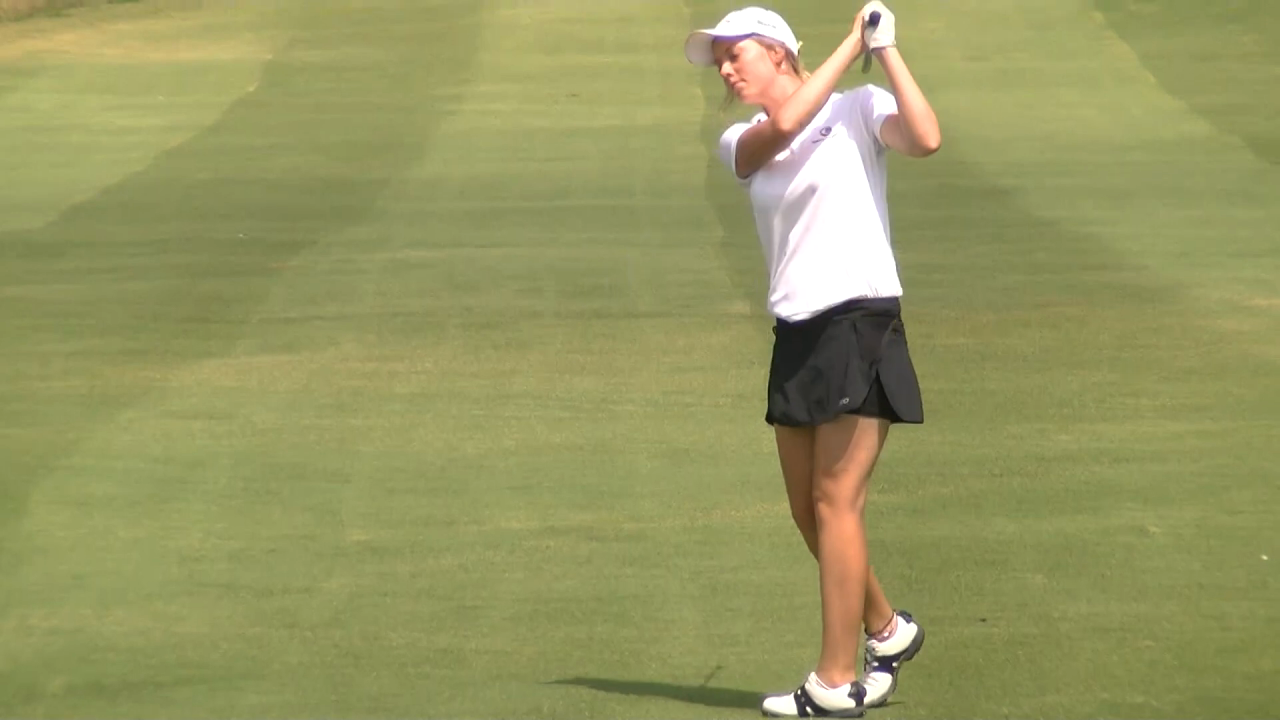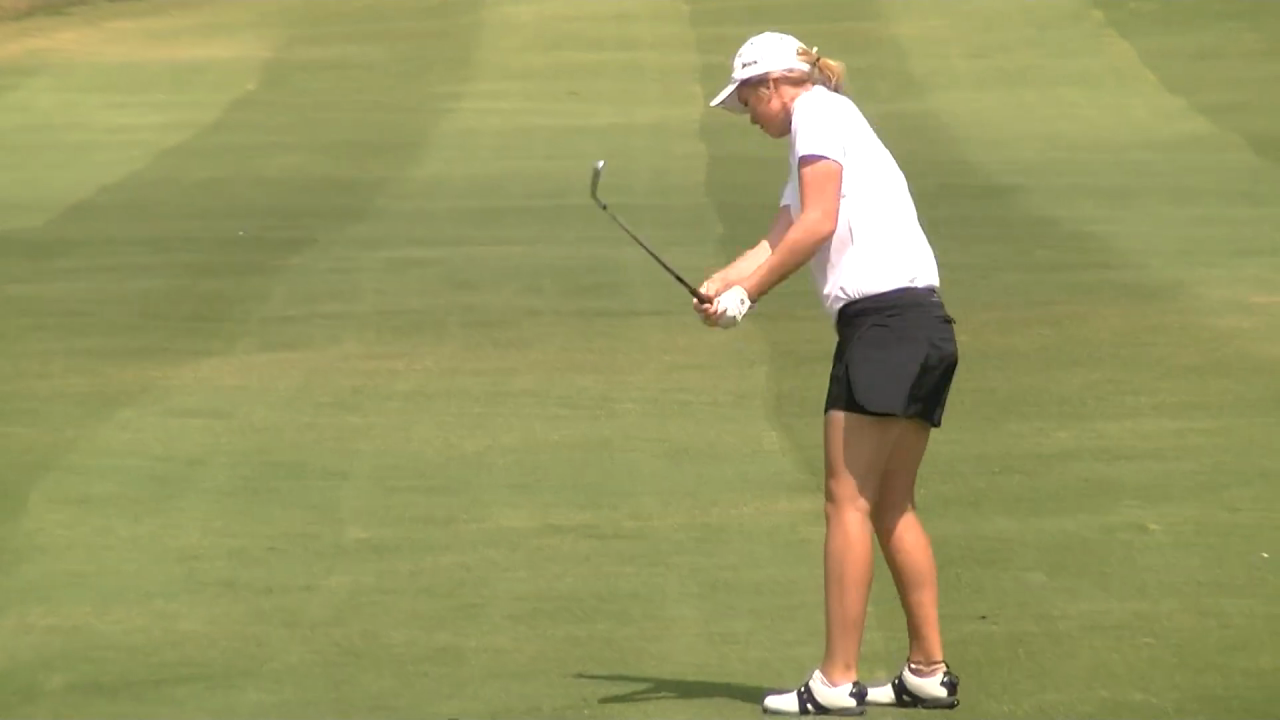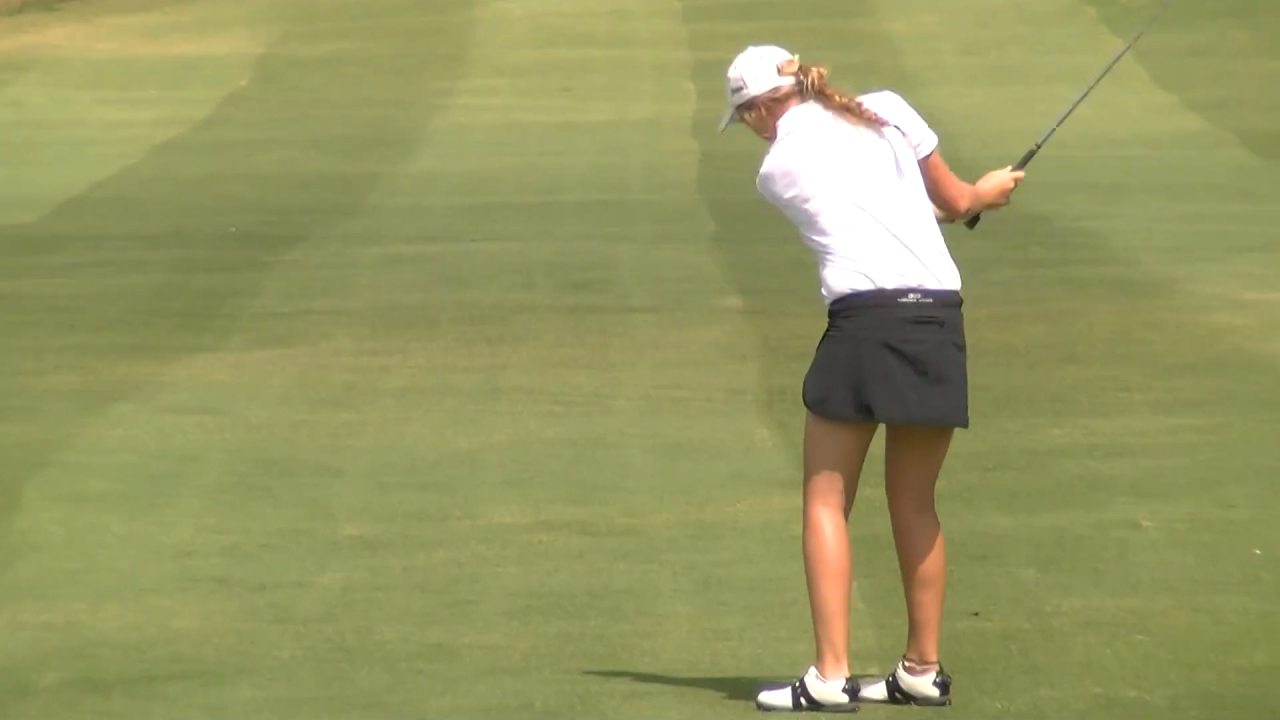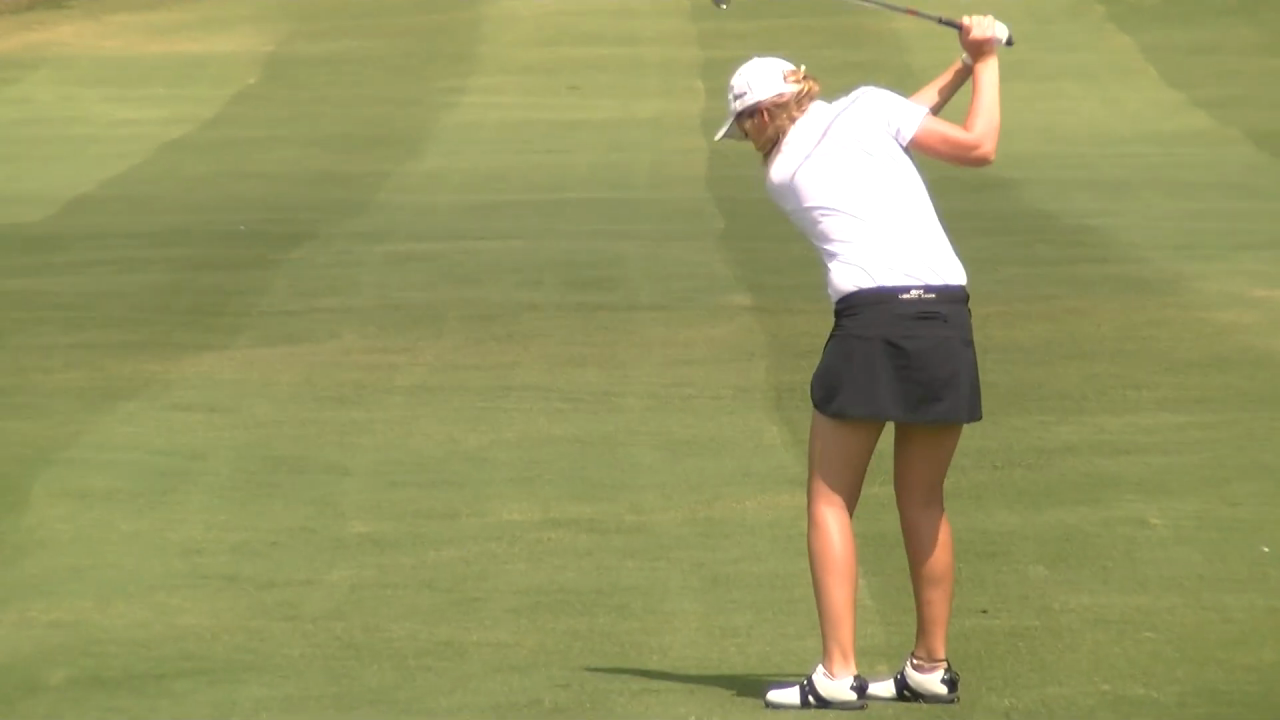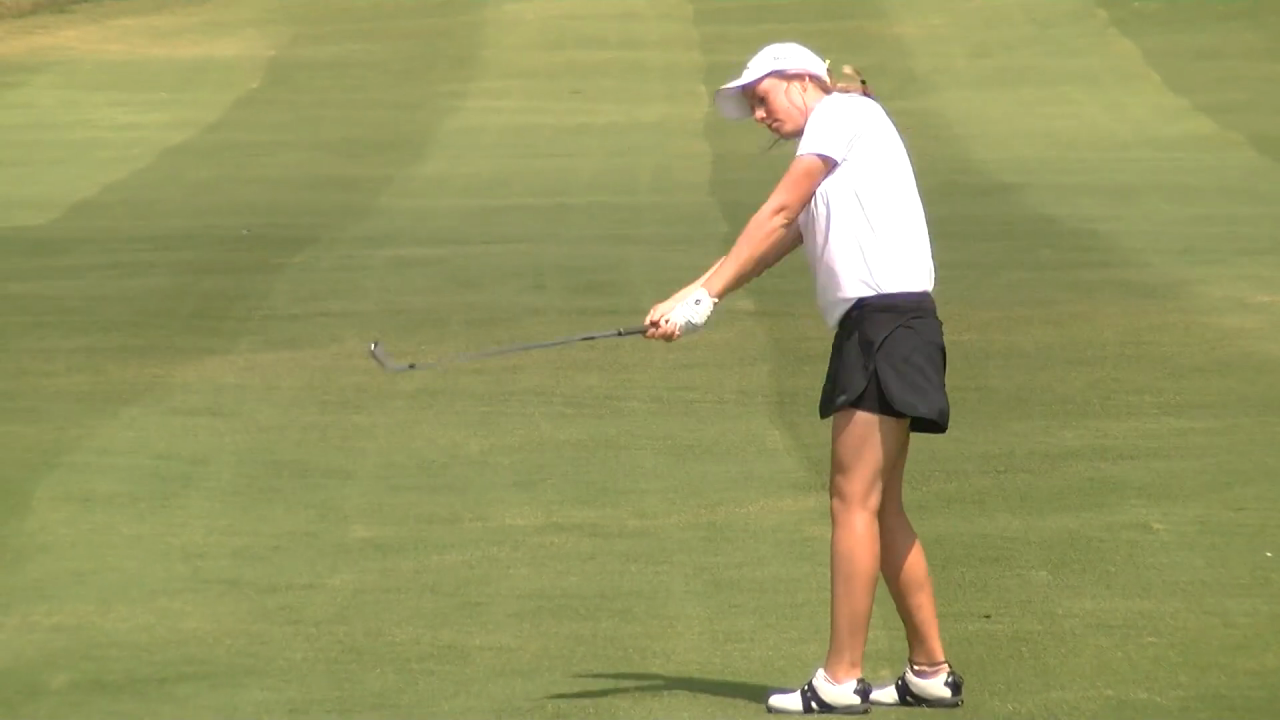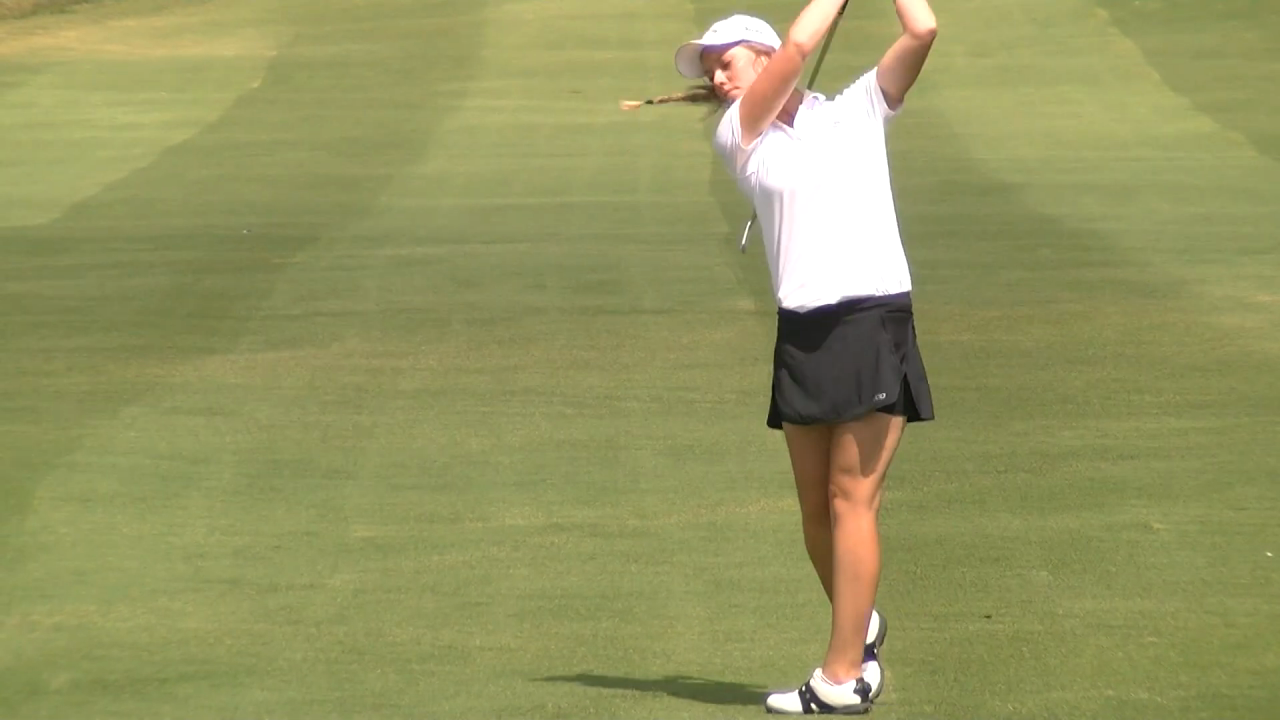
dt=0.4s
person 1, frame 1
left shoulder: (861, 105)
right shoulder: (739, 142)
left elbow: (926, 140)
right elbow: (783, 126)
left hip: (859, 325)
right hip: (796, 336)
left knee: (836, 504)
right knee: (812, 509)
right ankle: (884, 628)
person 1, frame 2
left shoulder: (822, 110)
right shoulder: (813, 129)
left elbow: (814, 228)
right elbow: (779, 241)
left wrist: (747, 292)
right wrist: (725, 282)
left hip: (886, 320)
right hip: (914, 325)
left knee: (848, 503)
right knee: (890, 506)
person 1, frame 3
left shoulder: (775, 174)
right shoulder: (886, 108)
right elbow: (954, 202)
right wrist: (993, 187)
left hip: (865, 324)
right hip: (941, 318)
left knee: (824, 503)
right knee: (913, 504)
left ankle: (830, 677)
right ankle: (922, 669)
person 1, frame 4
left shoulder: (780, 175)
right shoulder: (864, 104)
left elbow: (899, 122)
right elbow: (978, 146)
left wrist: (958, 68)
right wrist: (982, 60)
left hip: (871, 324)
right hip: (944, 320)
left knee: (830, 500)
right knee: (922, 501)
left ankle: (838, 674)
right ankle: (931, 666)
person 1, frame 5
left shoulder: (847, 111)
right shoulder: (838, 159)
left elbow: (776, 211)
right elbow: (782, 239)
left wrist: (702, 290)
right wrist: (699, 299)
left hip: (890, 327)
right hip: (876, 332)
left knee: (853, 503)
right knee: (878, 508)
person 1, frame 6
left shoulder: (859, 105)
right shoulder: (739, 135)
left hip: (875, 324)
right hip: (802, 335)
left knee: (851, 501)
right knee: (817, 507)
right ankle: (857, 628)
